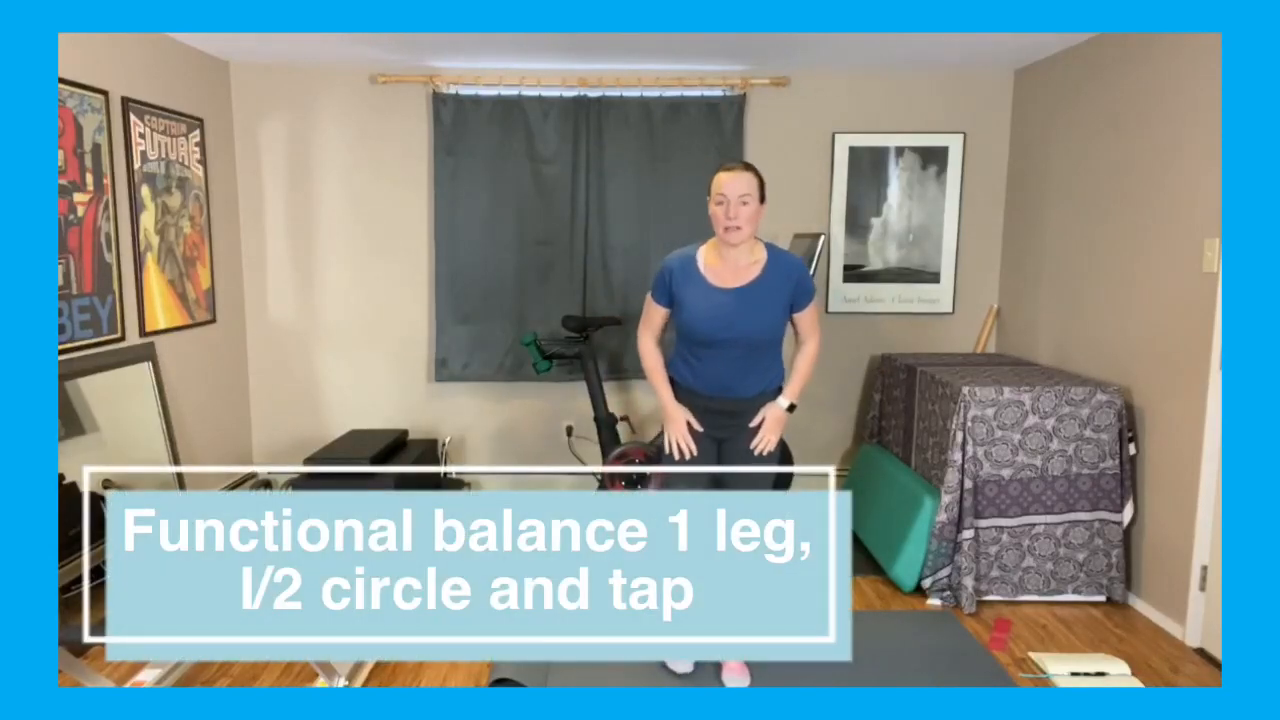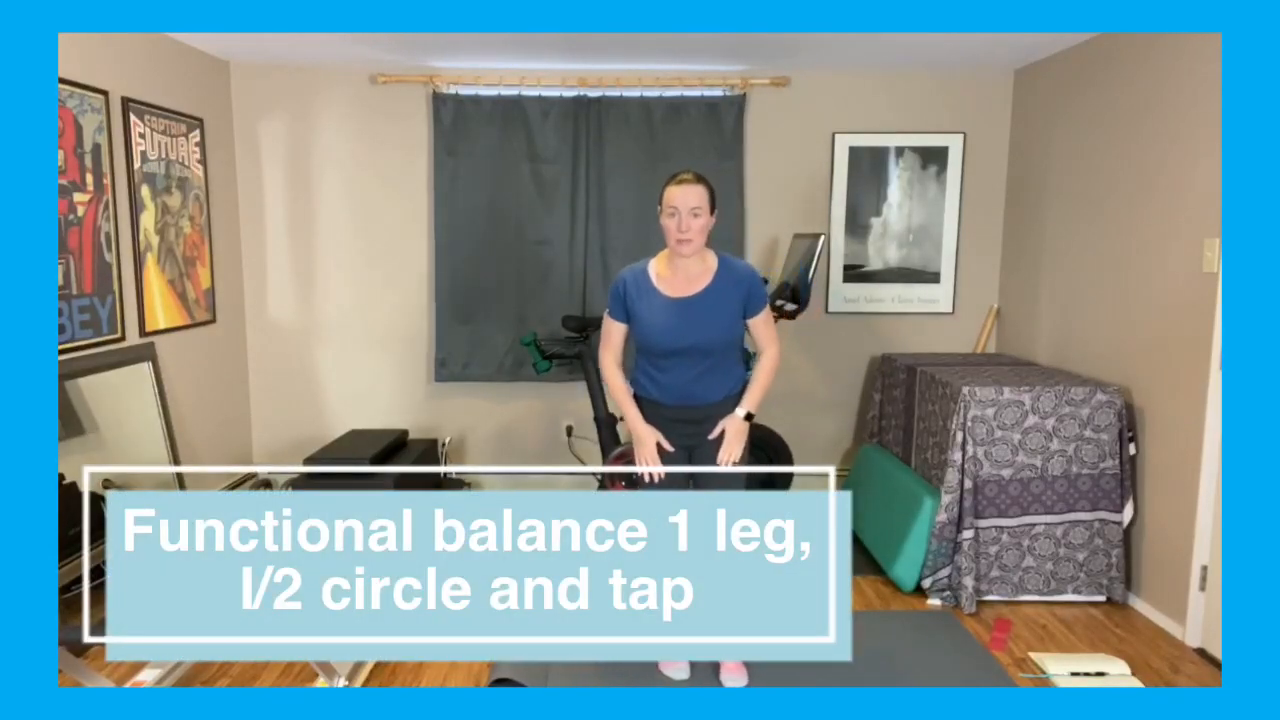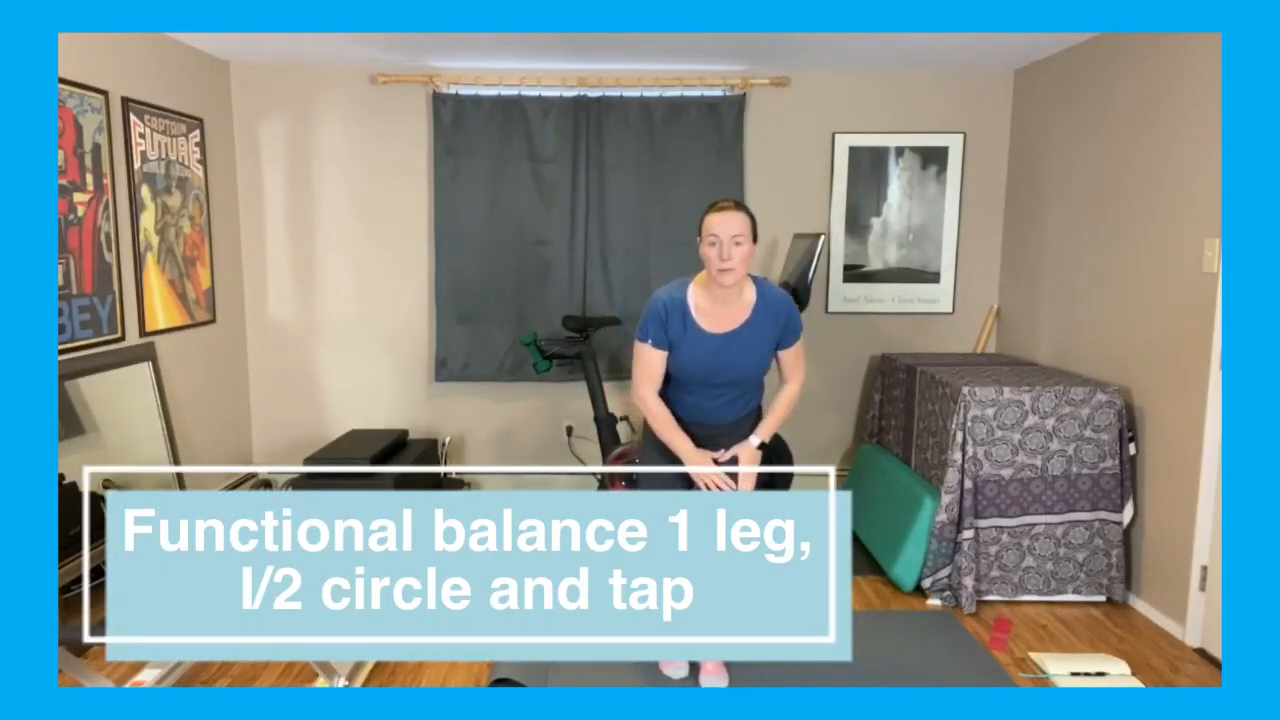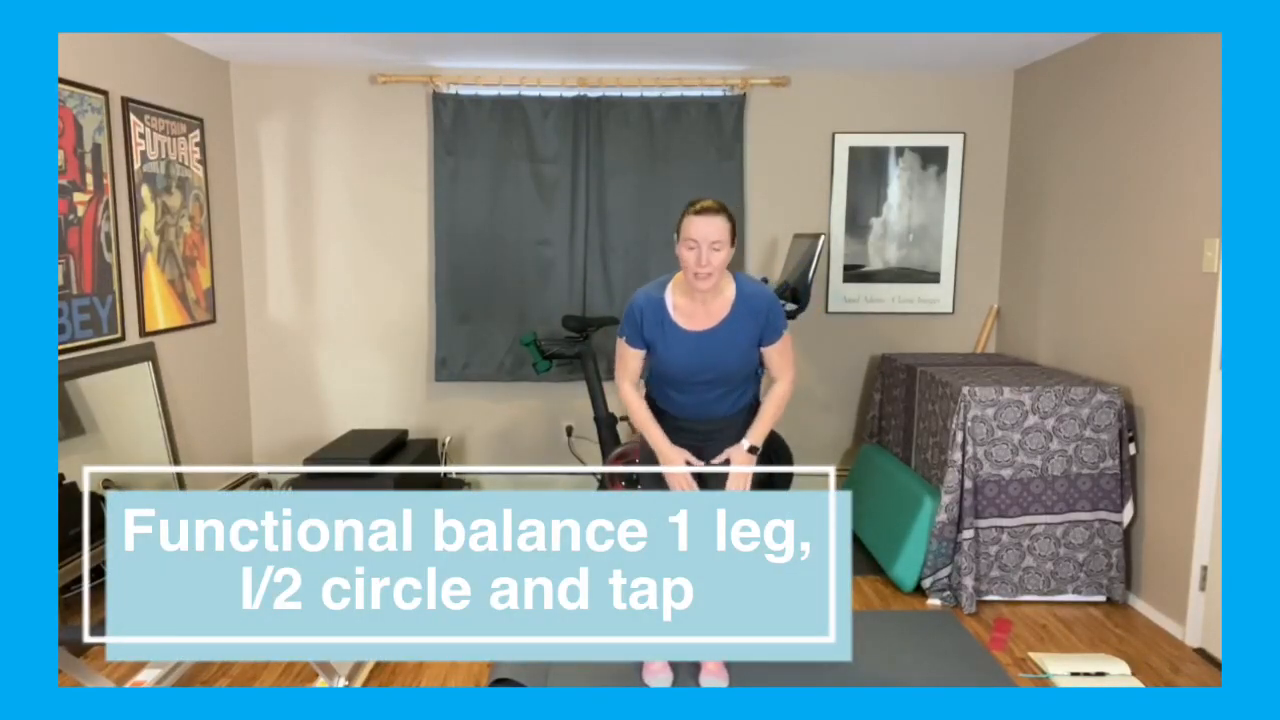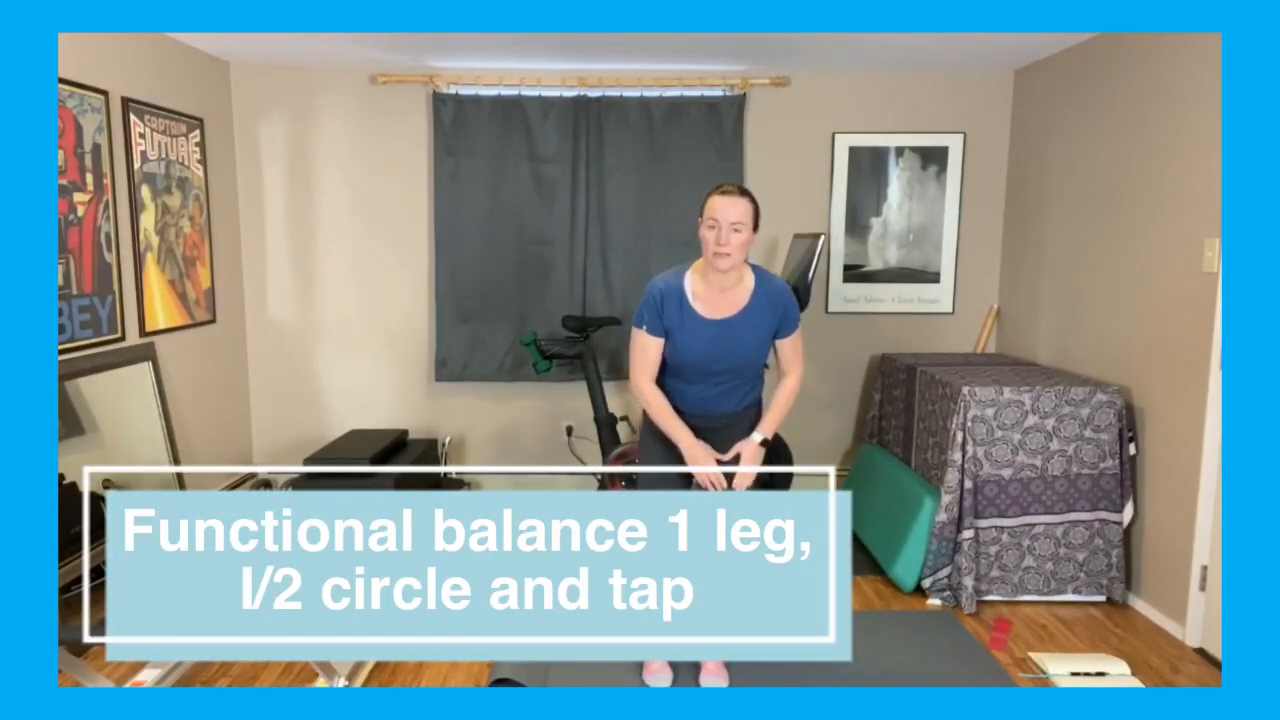
dt=1s
person 1, frame 1
left shoulder: (789, 271)
right shoulder: (677, 268)
left elbow: (810, 339)
right elbow: (647, 337)
left wrist: (784, 404)
right wrist: (668, 405)
left hip: (754, 418)
right hip: (691, 413)
person 1, frame 2
left shoulder: (740, 278)
right shoulder: (631, 283)
left elbow: (769, 350)
right elbow: (609, 359)
left wrist: (743, 415)
right wrist: (637, 425)
left hip: (720, 424)
right hip: (658, 425)
person 1, frame 3
left shoulder: (778, 307)
right shoulder: (666, 305)
left elbow: (793, 381)
right elbow: (645, 392)
left wrist: (756, 443)
right wrist: (690, 456)
left hip: (736, 437)
right hip: (669, 435)
person 1, frame 4
left shoulder: (759, 302)
right shoulder: (646, 305)
left elbow: (783, 379)
right elbow: (627, 383)
left wrist: (750, 447)
right wrist: (664, 451)
left hip: (734, 433)
right hip: (669, 432)
person 1, frame 5
left shoulder: (776, 296)
right shoulder: (664, 292)
left elbow: (792, 374)
right elbow: (642, 380)
left wrist: (760, 440)
right wrist: (689, 446)
left hip: (736, 431)
right hip: (669, 429)
